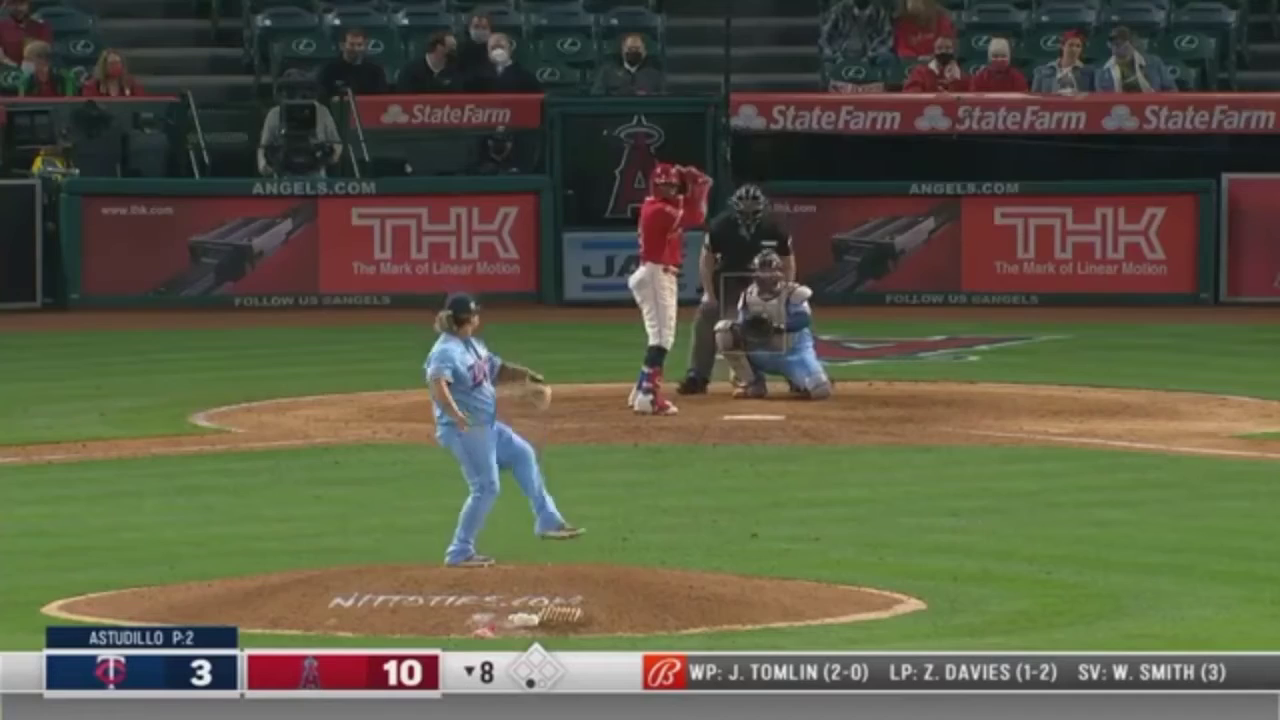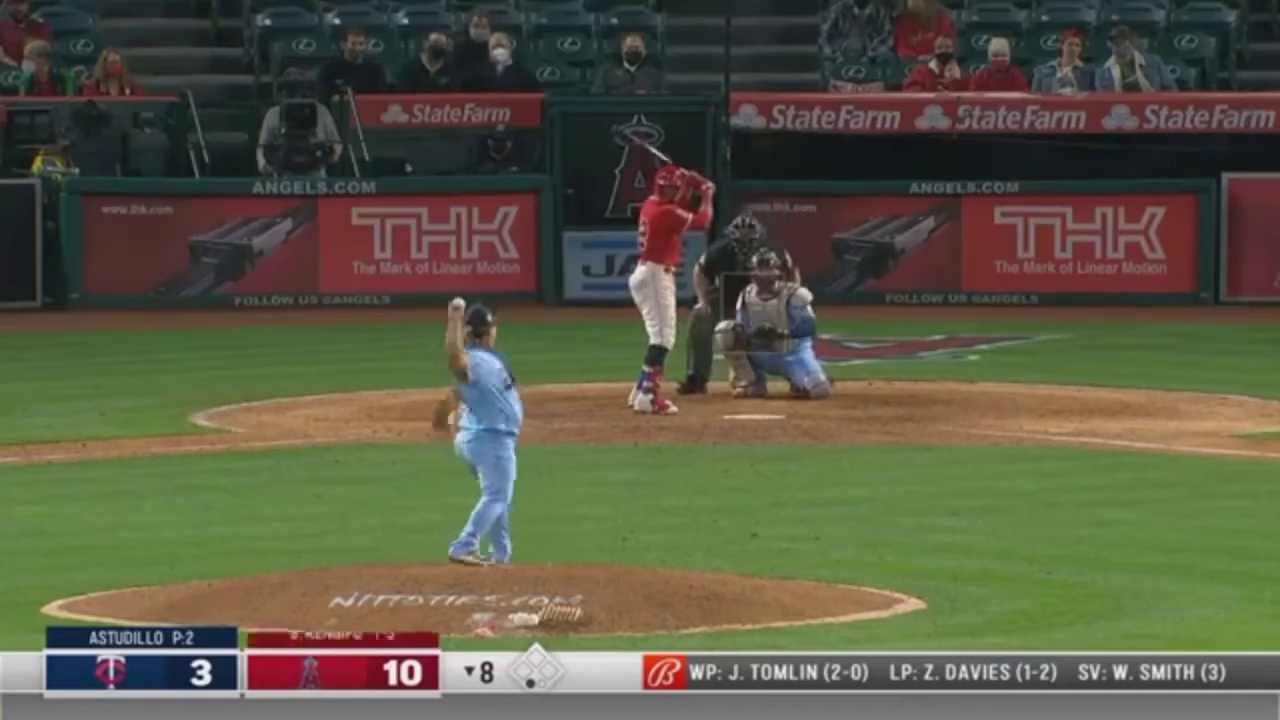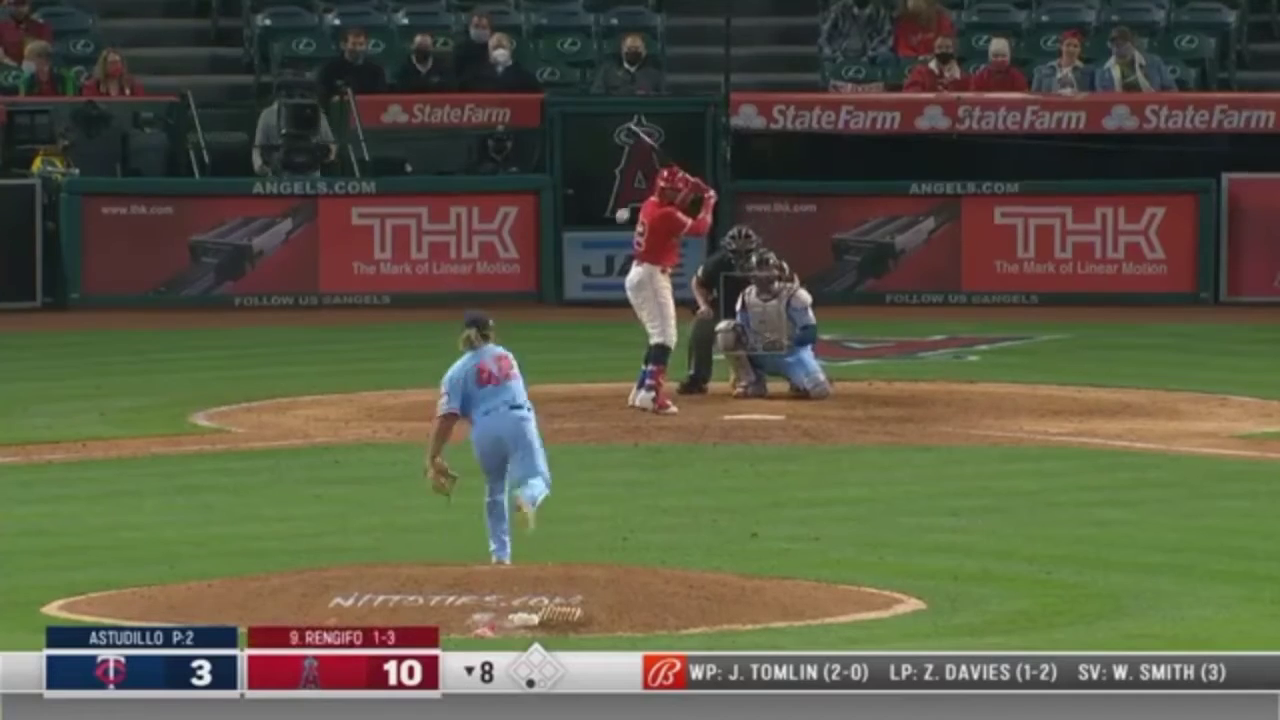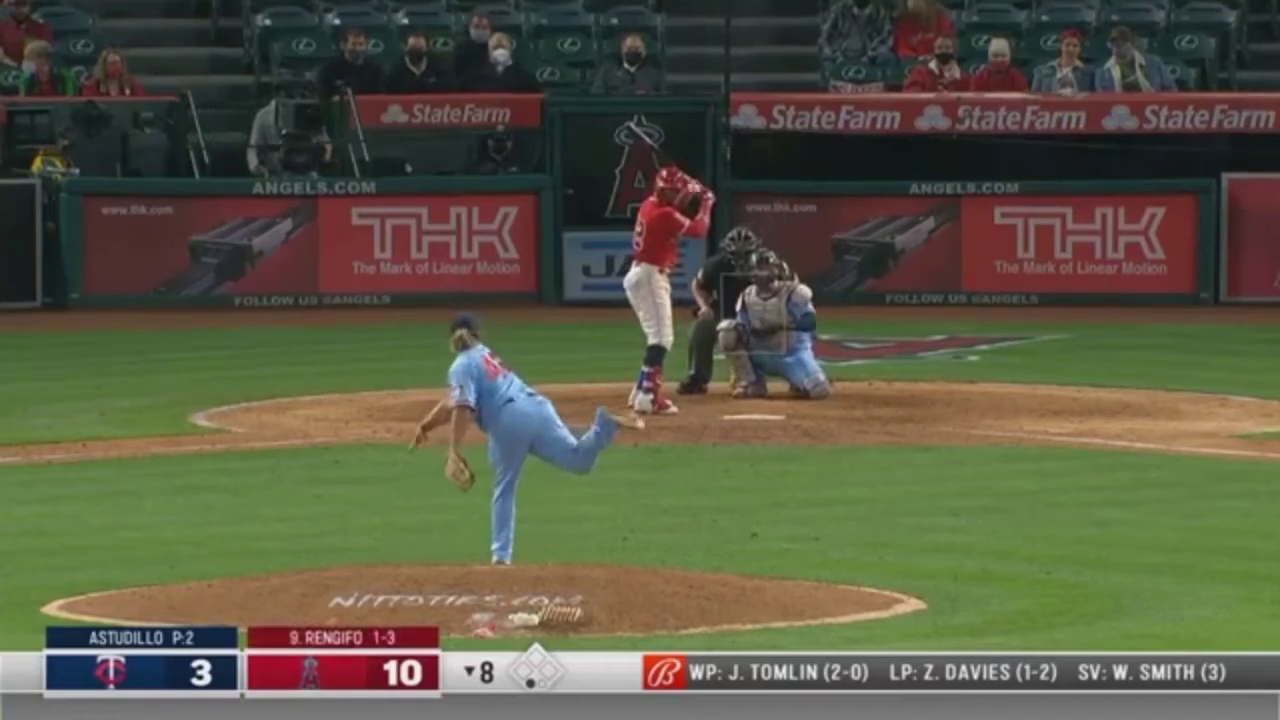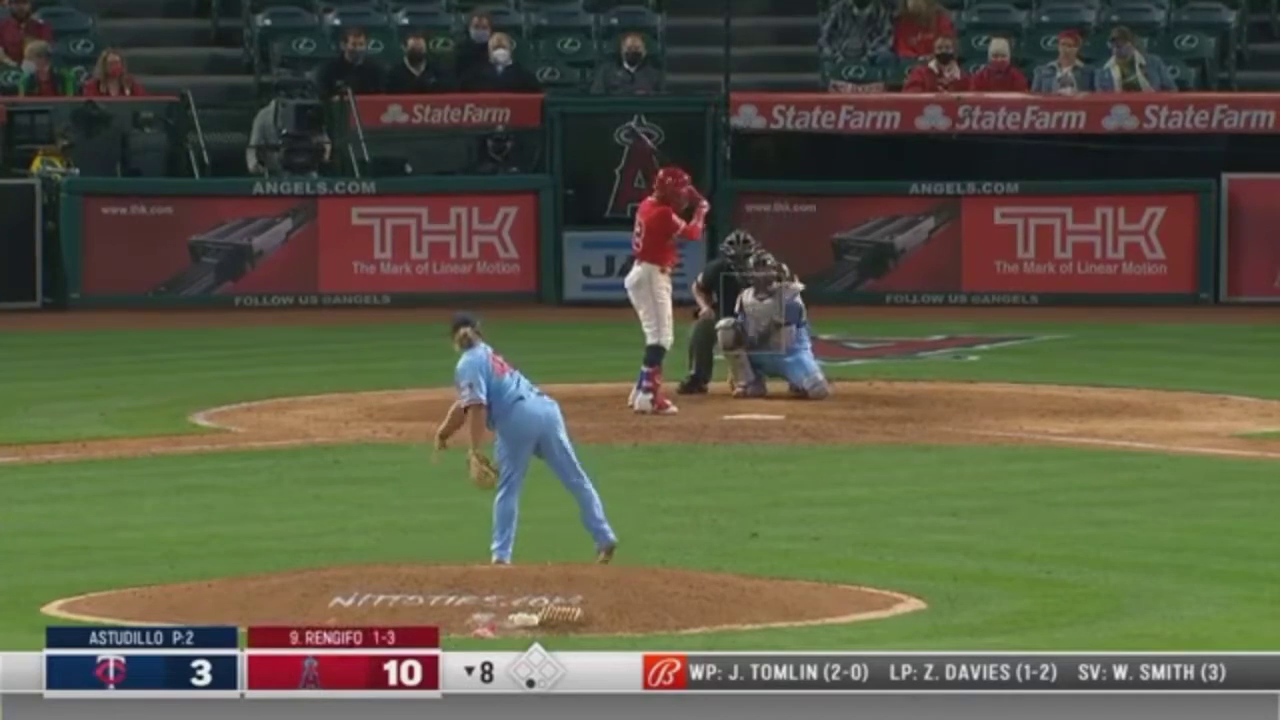
dt=0.4s
person 1, frame 1
left shoulder: (474, 345)
right shoulder: (445, 351)
left elbow: (500, 370)
right elbow: (437, 385)
left wrist: (529, 375)
right wrist: (455, 414)
left hip: (486, 426)
right hip: (464, 431)
left knee: (524, 457)
right knee: (486, 489)
left ankle: (548, 522)
right ankle: (460, 553)
person 1, frame 2
left shoulder: (485, 355)
right shoulder: (474, 360)
left elbow: (458, 390)
right elbow: (454, 359)
left wrist: (449, 405)
right wrist: (453, 322)
left hip: (474, 438)
right hip: (491, 439)
left knee: (496, 492)
right knee: (496, 495)
left ankle: (501, 551)
right ankle: (463, 547)
person 1, frame 3
left shoulder: (457, 371)
right shoulder: (503, 354)
left elbow: (447, 416)
left wrist: (433, 458)
left hip: (484, 432)
right hip: (517, 424)
left knee: (495, 493)
right knee: (537, 480)
left ankle: (500, 552)
right ankle: (524, 498)
person 1, frame 4
left shoulder: (460, 366)
right shoulder: (485, 355)
left elbow: (463, 409)
right elbow: (456, 402)
left wrist: (455, 449)
right wrist: (425, 426)
left hip: (507, 424)
right hip: (537, 410)
left knee: (505, 492)
right knee: (579, 460)
left ankle: (501, 555)
right ankle: (606, 423)
person 1, frame 5
left shoulder: (467, 364)
right shoulder: (487, 353)
left elbow: (476, 408)
right elbow: (463, 405)
left wrist: (475, 450)
right wrist: (442, 434)
left hip: (516, 422)
right hip: (546, 409)
left knee: (508, 490)
right knee: (574, 477)
left ankle: (500, 554)
right ankle: (605, 538)
person 2, frame 1
left shoulder: (666, 205)
right shoulder: (658, 210)
left elbow: (688, 209)
right elbow: (695, 218)
left wrist: (695, 185)
right wrist: (703, 188)
left hip: (662, 276)
right hip: (656, 276)
left knee: (661, 336)
right knee: (662, 337)
left ankle: (642, 392)
right ankle: (648, 397)
person 2, frame 2
left shoulder: (652, 204)
right shoulder: (666, 212)
left elbow: (678, 206)
right elbow: (702, 221)
left wrist: (690, 187)
right wrist: (707, 193)
left hip: (649, 274)
right hip: (656, 276)
left knee: (660, 336)
right knee: (663, 336)
left ankle: (642, 390)
right ankle: (648, 397)
person 2, frame 3
left shoulder: (651, 205)
right shoulder: (666, 214)
left elbow: (677, 208)
right elbow: (700, 228)
left wrist: (691, 192)
right wrist: (709, 201)
left hip: (642, 274)
right hip: (651, 276)
left knee: (659, 336)
right knee: (666, 336)
left ankle: (641, 390)
right ankle: (651, 394)
person 2, frame 4
left shoulder: (650, 205)
right shoulder: (664, 214)
left elbow: (674, 209)
right elbow: (698, 229)
left wrist: (690, 193)
right wrist: (707, 201)
left hip: (642, 274)
right hip: (650, 276)
left knee: (657, 336)
right knee: (662, 337)
left ankle: (641, 391)
right ankle: (648, 397)
person 2, frame 5
left shoulder: (648, 205)
right shoulder: (662, 213)
left elbow: (671, 215)
right elbow: (692, 233)
left wrist: (688, 202)
right wrist: (701, 207)
left hip: (644, 273)
right hip: (652, 276)
left knee: (657, 336)
right knee: (661, 337)
left ankle: (641, 392)
right ankle: (648, 396)
person 3, frame 1
left shoulder: (774, 227)
right shoulder: (720, 225)
left elbow: (787, 261)
right elbow: (707, 258)
right wrist: (708, 293)
right hip: (727, 279)
right knee: (705, 320)
right ankle: (696, 378)
person 3, frame 2
right shoulder: (718, 251)
left elbow: (793, 272)
right elbow: (700, 272)
right wrist: (702, 301)
right hip: (725, 298)
right knee: (699, 319)
right ankle: (696, 378)
person 3, frame 3
right shoulder: (716, 263)
right elbow: (697, 283)
right wrist: (704, 305)
right hip: (724, 306)
right knee: (701, 326)
right ankle: (696, 379)
person 3, frame 4
right shoulder: (716, 264)
right elbow: (697, 285)
right wrist: (704, 306)
right hip: (724, 308)
right knee: (701, 330)
right ankle: (697, 379)
person 3, frame 5
right shoulder: (717, 268)
right elbow: (697, 287)
right wrist: (705, 306)
right hip: (724, 312)
right knee: (701, 330)
right ankle: (697, 378)
person 4, frame 1
left shoulder: (794, 293)
right shoulder: (748, 296)
left elbow: (803, 320)
right elbow: (742, 330)
left wrist: (775, 326)
right wrist: (749, 327)
left hip: (794, 354)
right hip: (762, 354)
left knee: (820, 390)
right knee: (724, 329)
left ankle: (796, 380)
right ankle: (753, 382)
person 4, frame 2
left shoulder: (794, 294)
right shoulder: (747, 296)
left elbow: (809, 327)
right elbow: (740, 331)
left wrist: (780, 332)
right wrist: (750, 335)
left hip: (793, 354)
right hip: (761, 355)
left knee: (819, 390)
right knee: (724, 329)
left ankle: (797, 379)
right ankle: (753, 382)
person 4, frame 3
left shoulder: (794, 296)
right shoulder: (747, 297)
left elbow: (811, 334)
right elbow: (740, 332)
left wrist: (785, 342)
right wrist: (752, 345)
left hip: (793, 355)
right hip: (760, 356)
left knee: (819, 390)
right knee: (725, 329)
left ankle: (797, 380)
right ankle: (753, 382)
person 4, frame 4
left shoulder: (794, 292)
right shoulder: (747, 296)
left elbow: (810, 323)
right elbow: (741, 332)
left wrist: (781, 325)
left hip: (793, 354)
right hip: (761, 355)
left knee: (820, 390)
right knee: (727, 328)
left ankle: (797, 380)
right ankle: (752, 382)
person 4, frame 5
left shoulder: (789, 291)
right shoulder: (745, 298)
left elbow: (795, 314)
right elbow: (741, 334)
left wrist: (773, 323)
left hip: (793, 355)
right hip: (762, 355)
left knee: (819, 390)
right knee: (725, 326)
left ankle: (798, 382)
right ankle: (751, 383)
